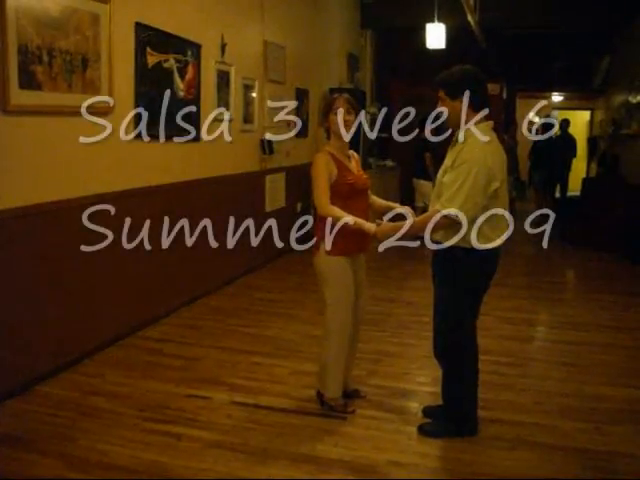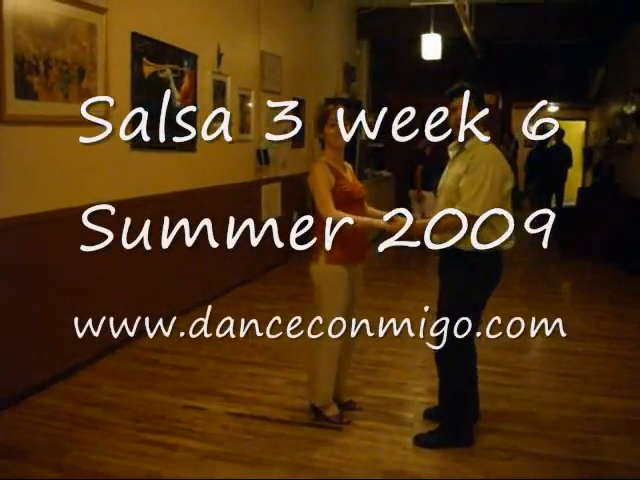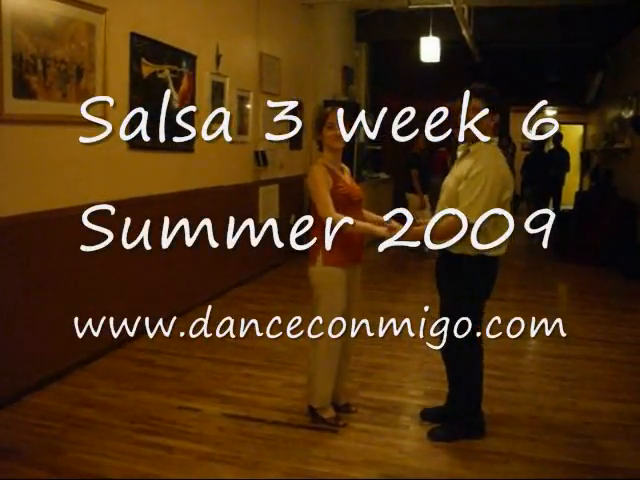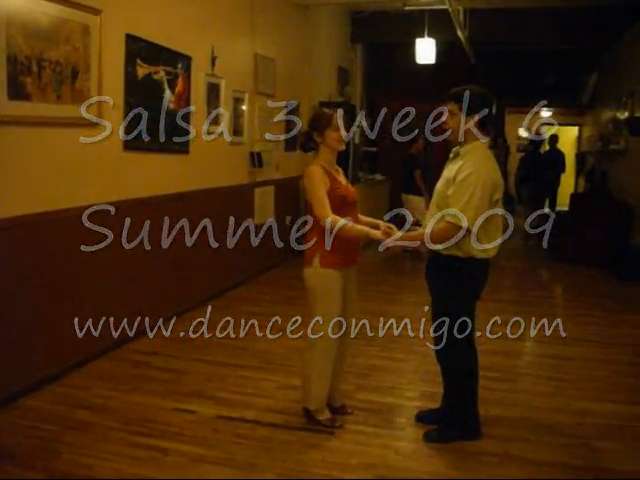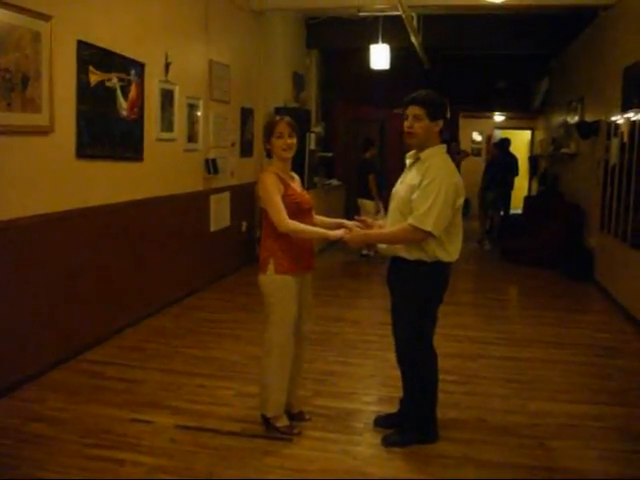
dt=1s
person 1, frame 1
left shoulder: (477, 152)
right shoulder: (473, 141)
left elbow: (448, 216)
left wrist: (397, 229)
right wrist: (414, 222)
left hip: (466, 257)
right hip: (460, 253)
left knee: (454, 338)
right knee: (451, 335)
left ankle: (460, 419)
right ankle: (455, 405)
person 1, frame 2
left shoulder: (486, 158)
right shoulder: (458, 152)
left elbow: (467, 217)
left wrist: (417, 228)
right wrist: (422, 223)
left hip: (475, 259)
right hip: (457, 256)
left knee: (452, 340)
right knee: (454, 337)
left ankle: (457, 427)
right ankle: (461, 406)
person 1, frame 3
left shoulder: (488, 164)
right shoulder: (469, 154)
left elbow: (463, 223)
left wrist: (416, 233)
right wrist: (423, 230)
left hip: (471, 264)
right hip: (457, 259)
left knee: (462, 341)
right knee: (453, 339)
left ankle: (469, 419)
right ankle: (457, 406)
person 1, frame 4
left shoulder: (477, 167)
right shoulder: (463, 157)
left elbow: (456, 227)
left wrist: (408, 238)
right wrist: (421, 235)
left hip: (461, 266)
right hip: (449, 262)
left knee: (456, 343)
right knee: (446, 341)
left ankle: (465, 422)
right ankle: (452, 408)
person 1, frame 5
left shoulder: (440, 173)
right shoulder: (415, 162)
left elbow: (419, 230)
left wrist: (368, 238)
right wrist: (379, 227)
left hip: (423, 271)
right hip: (405, 266)
left knee: (417, 347)
right knee: (406, 345)
left ankle: (422, 425)
right ankle: (409, 411)
person 2, frame 1
left shoulder: (354, 157)
right shoulder: (324, 159)
left elbow: (366, 198)
right elbow: (324, 207)
left wrist: (394, 207)
right wrist: (366, 226)
left hip: (355, 249)
right hip: (332, 249)
left knee: (353, 318)
right knee: (339, 320)
left ankle: (343, 381)
right ankle: (329, 390)
person 2, frame 2
left shoulder: (348, 168)
right shoulder: (321, 169)
right elbow: (330, 214)
left wrist: (392, 217)
right wrist: (379, 224)
left hip: (351, 258)
right hip: (330, 258)
left knee: (346, 328)
right knee: (330, 328)
left ankle: (338, 392)
right ankle: (321, 401)
person 2, frame 3
left shoulder: (345, 170)
right shoulder: (319, 171)
right elbow: (330, 216)
left wrist: (385, 221)
right wrist: (374, 230)
left hip: (350, 259)
right hip: (328, 260)
left knee: (343, 329)
right knee: (327, 331)
left ankle: (336, 394)
right ankle: (319, 403)
person 2, frame 4
left shoulder: (338, 171)
right shoulder: (315, 172)
right elbow: (327, 219)
left wrist: (377, 222)
right wrist: (369, 233)
left hip: (344, 261)
right hip: (323, 261)
left knee: (340, 331)
right knee: (323, 333)
left ankle: (332, 396)
right ankle: (314, 404)
person 2, frame 5
left shoulder: (295, 177)
right shoulder: (268, 179)
left elbow: (307, 218)
right elbow: (283, 224)
left wrist: (340, 222)
right wrist: (330, 235)
left hip: (300, 266)
right hip: (279, 267)
left knee: (297, 336)
right knee: (280, 339)
left ankle: (289, 402)
right ankle: (272, 412)
